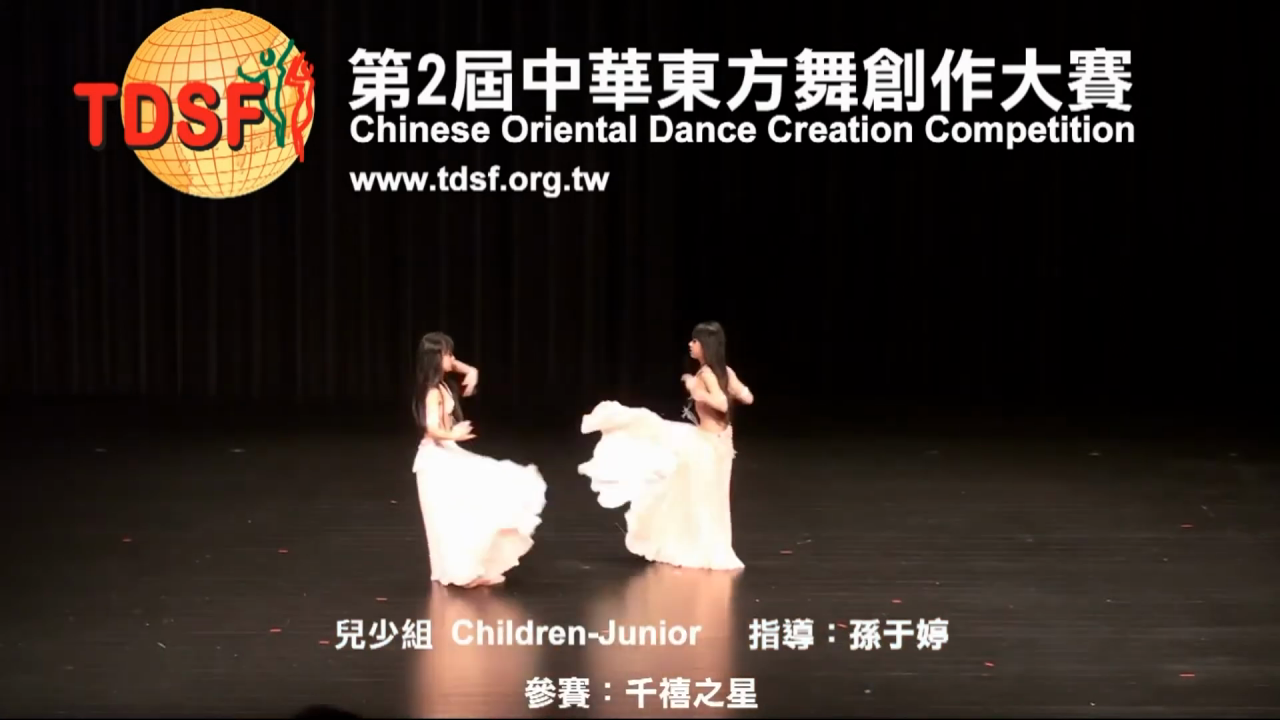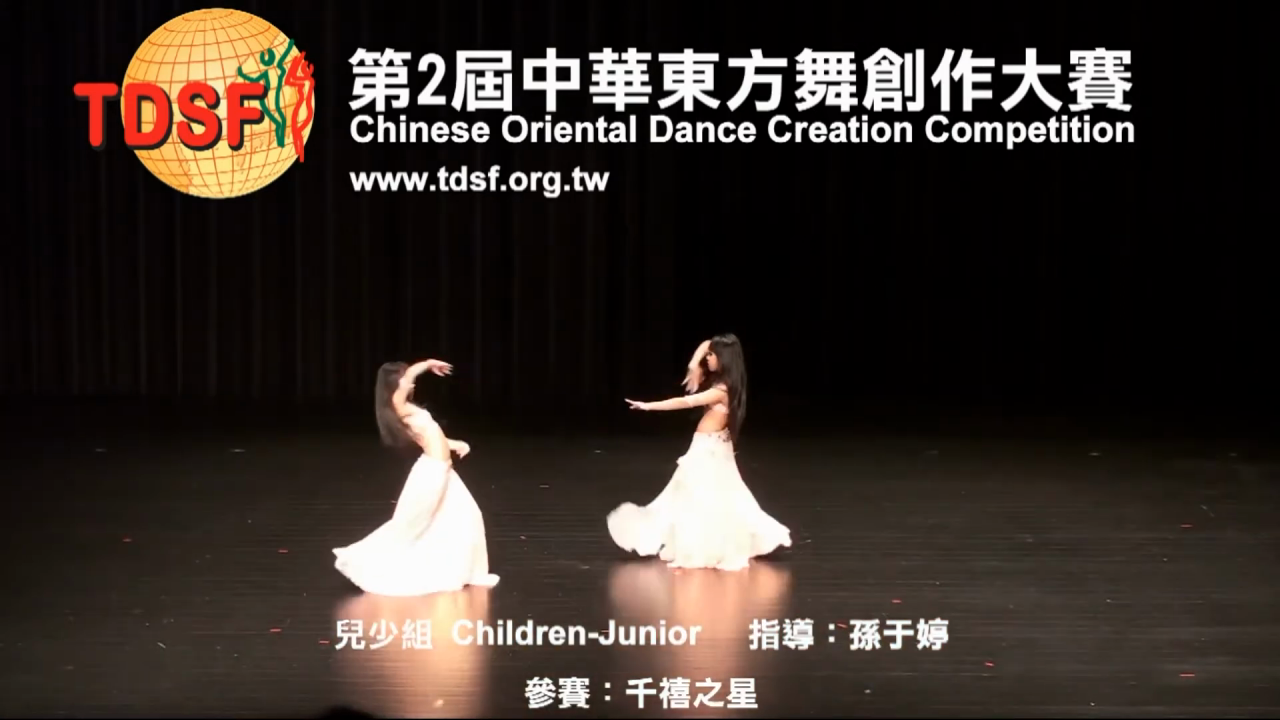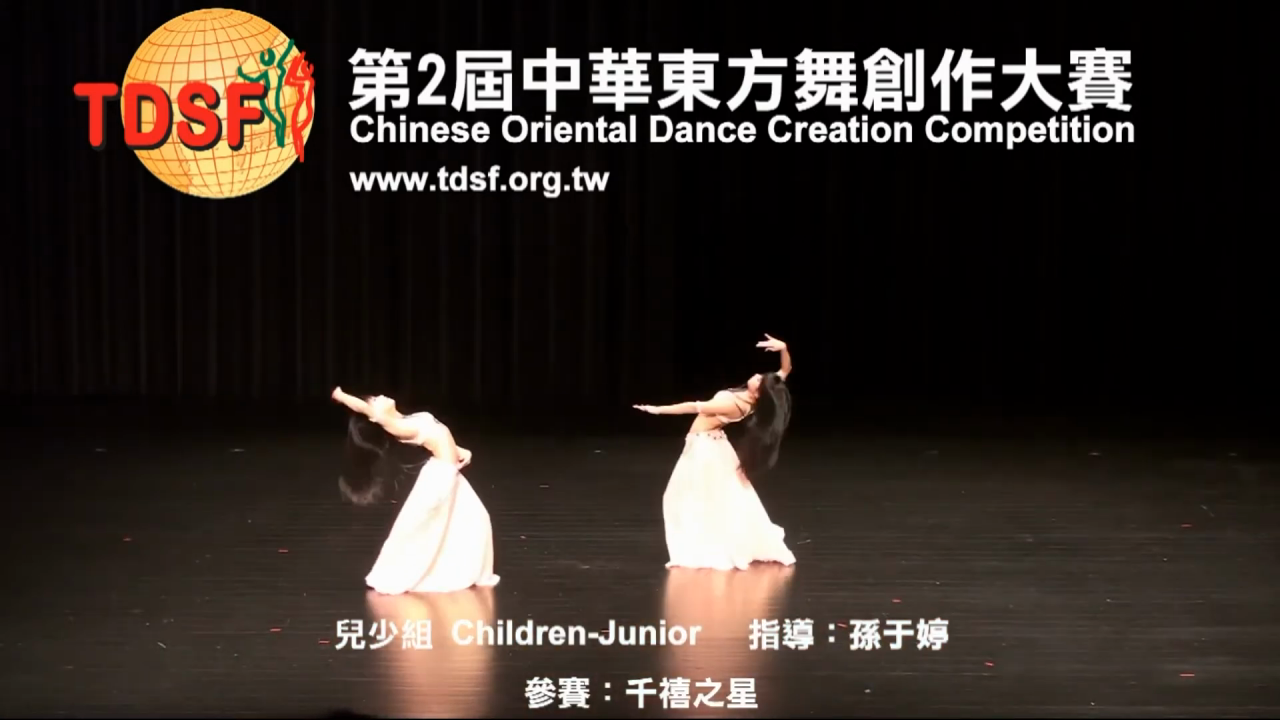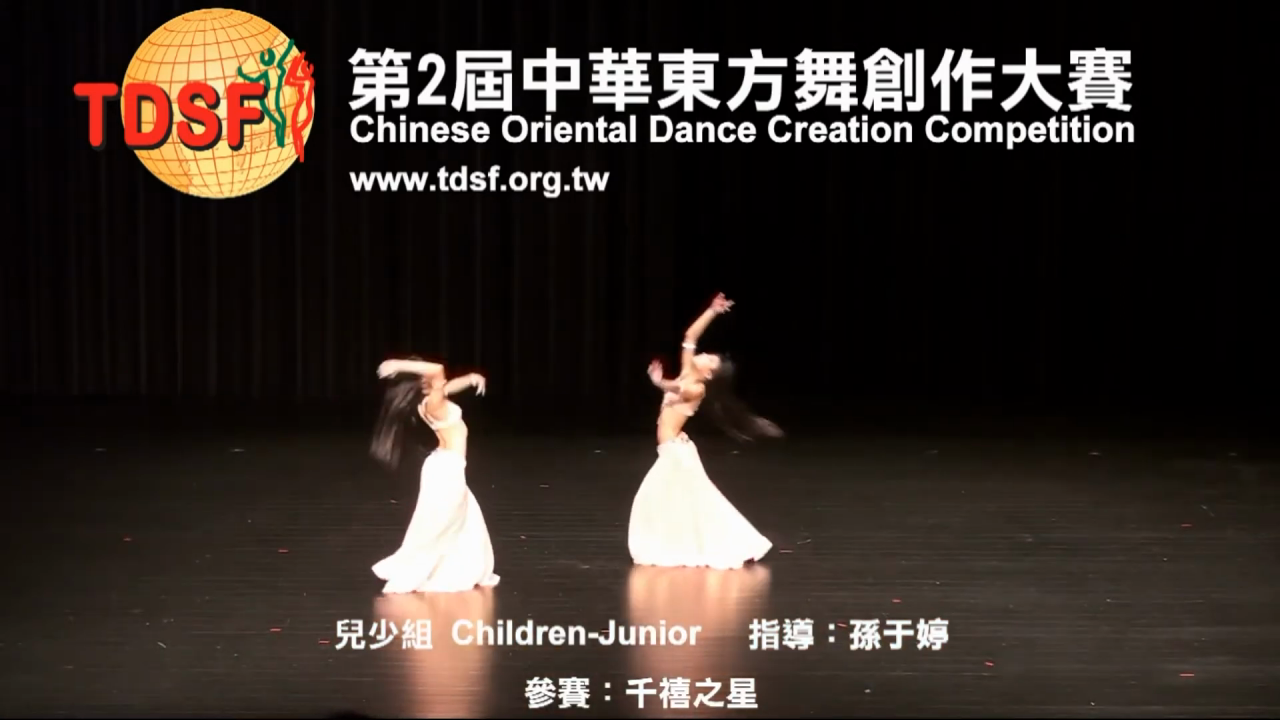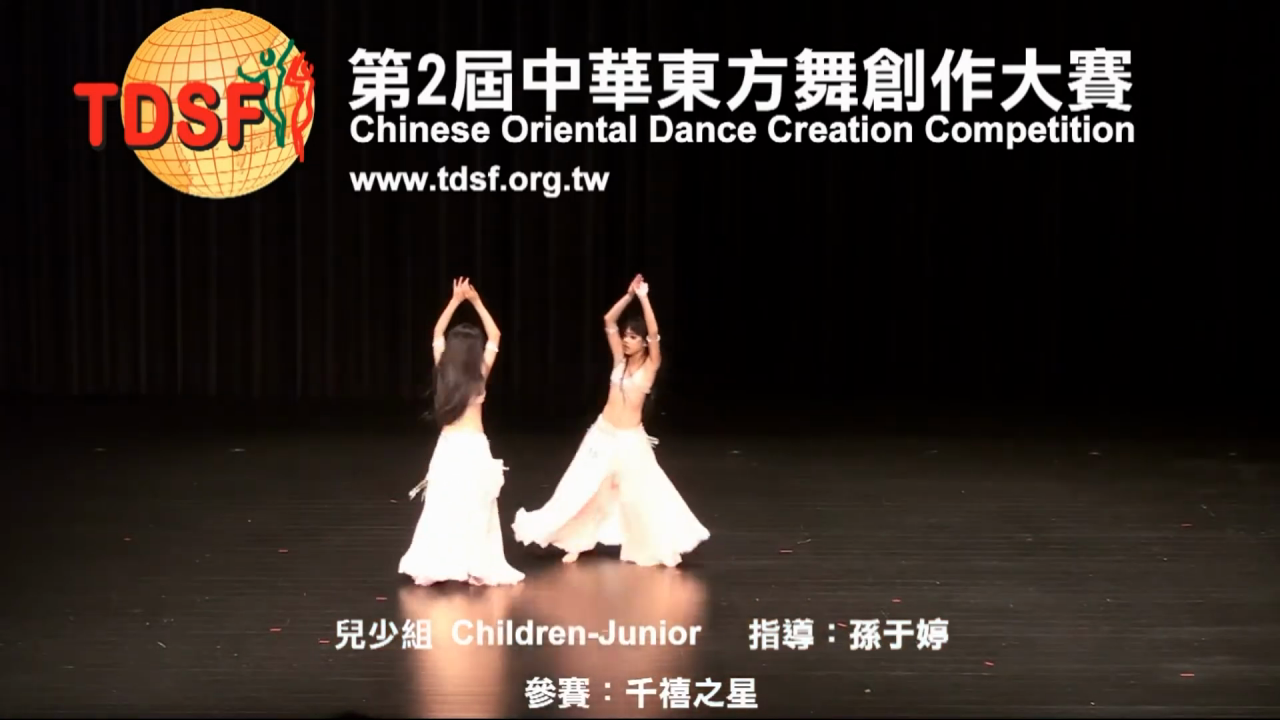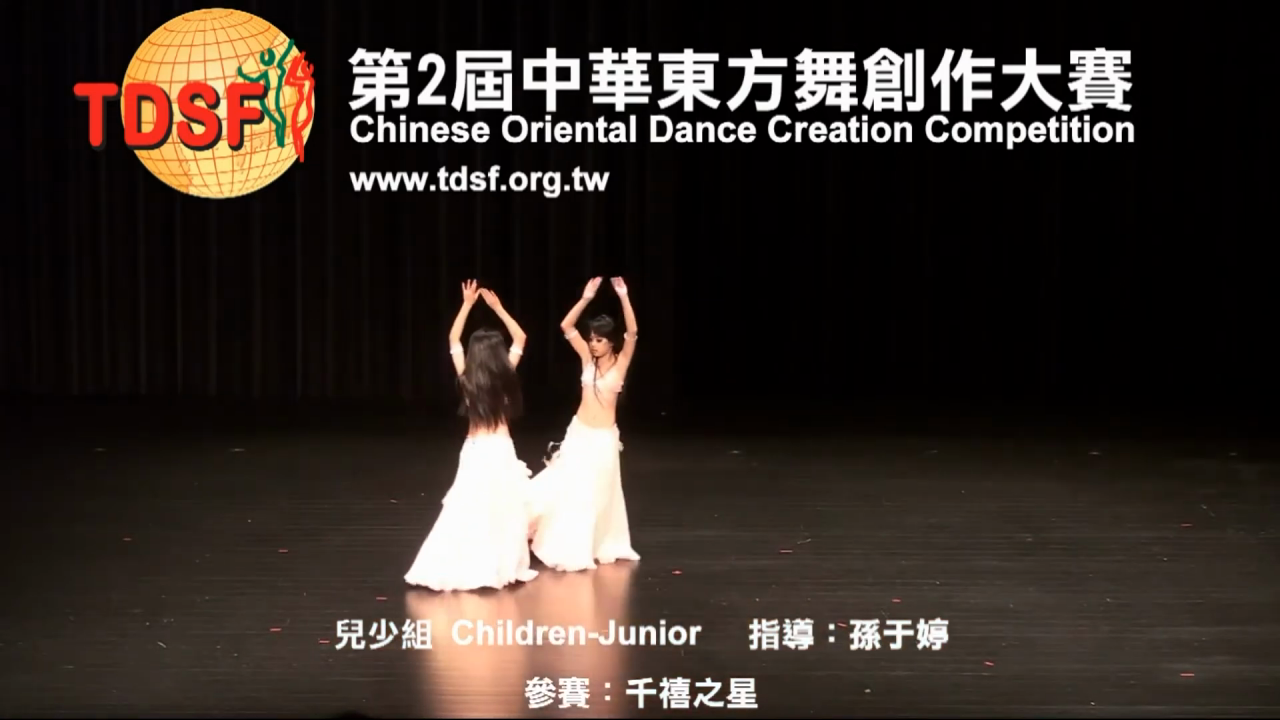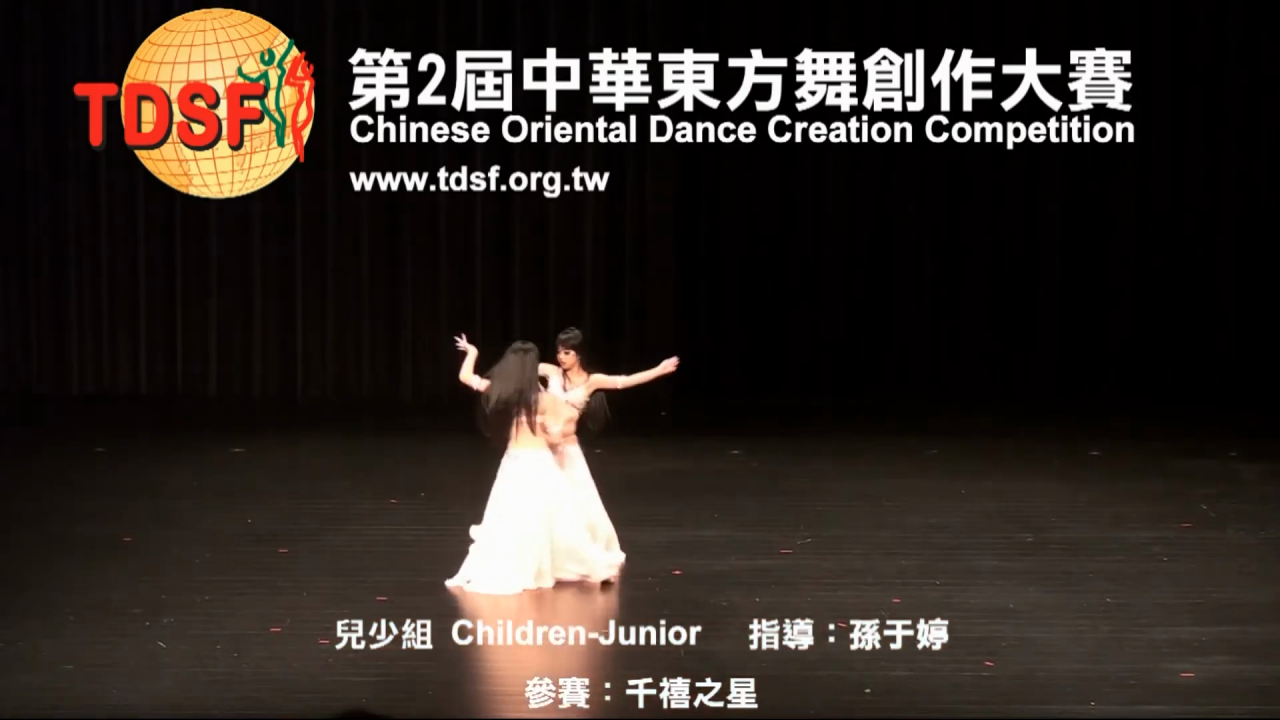
dt=0.4s
person 1, frame 1
left shoulder: (707, 374)
right shoulder: (723, 371)
left elbow: (722, 404)
right elbow: (748, 398)
left wrist: (697, 391)
left hip: (708, 442)
right hip: (709, 438)
left knee: (702, 499)
left ankle: (710, 556)
person 1, frame 2
left shoulder: (722, 390)
right shoulder: (723, 377)
left elbow: (685, 402)
right elbow: (704, 346)
left wrist: (648, 406)
right wrist: (695, 368)
left hip: (708, 447)
right hip: (712, 445)
left knee: (695, 500)
person 1, frame 3
left shoulder: (734, 405)
right shoulder: (760, 400)
left elbow: (695, 407)
right elbow: (786, 368)
left wrist: (658, 409)
right wrist: (781, 347)
left hip: (703, 448)
right hip: (715, 446)
left knee: (703, 503)
right knee: (729, 500)
person 1, frame 4
left shoulder: (697, 388)
right shoulder: (688, 371)
left elbow: (678, 390)
right elbow: (690, 335)
left wrist: (661, 382)
right wrist: (712, 312)
left hip: (675, 452)
right hip: (671, 451)
person 1, frame 5
left shoulder: (650, 366)
right shoulder: (620, 359)
left elbow: (654, 333)
right elbow: (609, 321)
left wrist: (644, 299)
right wrist: (628, 296)
left hip: (629, 439)
right hip: (603, 433)
left knee: (641, 494)
right knee: (581, 486)
left ankle: (662, 548)
right ankle: (576, 544)
person 1, frame 6
left shoulder: (621, 363)
right shoulder: (588, 359)
left elbow: (632, 332)
right elbow: (566, 327)
left wrist: (624, 297)
right wrist: (586, 298)
left hip: (604, 438)
right hip: (578, 432)
left knee: (595, 495)
right knee: (569, 488)
left ankle: (590, 550)
person 1, frame 7
left shoulder: (591, 381)
right shoulder: (553, 373)
left elbow: (626, 381)
left wrist: (659, 369)
left hip: (567, 448)
left knee: (584, 500)
left ankle: (597, 549)
person 2, frame 1
left shoulder: (439, 381)
right shoulder: (432, 391)
left elbow: (456, 364)
right elbow: (434, 430)
left wrist: (471, 371)
right wrist: (453, 434)
left hip: (446, 453)
right hip: (436, 456)
right knee: (448, 515)
right ankle: (458, 569)
person 2, frame 2
left shoulder: (407, 410)
right shoulder: (397, 405)
right elbow: (407, 376)
left wrist: (454, 444)
right wrist: (429, 363)
left hip: (441, 470)
right hip: (431, 471)
left knee: (466, 519)
right knee: (409, 525)
left ankle: (461, 573)
right ankle: (372, 571)
person 2, frame 3
left shoulder: (403, 422)
right shoulder: (394, 426)
left elbow: (438, 438)
right elbow: (363, 407)
left wrist: (458, 451)
right wrist: (342, 396)
left hip: (447, 475)
right hip: (438, 477)
left knee: (473, 520)
right knee: (416, 527)
left ankle: (468, 574)
right ankle: (391, 579)
person 2, frame 4
left shoulder: (430, 401)
right shoulder: (431, 404)
left elbow: (447, 386)
right elbow: (437, 370)
left wrist: (469, 379)
right wrist: (401, 365)
left hip: (450, 465)
right hip: (447, 467)
left knee: (467, 519)
right knee: (436, 523)
left ankle: (465, 572)
right ankle: (404, 574)
person 2, frame 5
left shoulder: (444, 371)
right shoulder: (478, 375)
left elbow: (438, 333)
right elbow: (494, 336)
left wrist: (455, 300)
right wrist: (474, 301)
left hip: (447, 445)
right hip: (472, 447)
left knee: (442, 509)
right knee: (475, 510)
left ankle: (433, 567)
right ankle: (478, 567)
person 2, frame 6
left shoulder: (466, 378)
right shoulder: (504, 375)
left elbow: (454, 339)
right elbow: (520, 339)
left wrist: (467, 304)
right wrist: (498, 307)
left hip: (475, 452)
right hip: (501, 452)
left knee: (464, 514)
right knee: (505, 515)
left ankle: (449, 572)
right ankle: (506, 568)
person 2, frame 7
left shoulder: (500, 392)
right shoulder: (542, 398)
left elbow: (465, 377)
right elbow: (556, 434)
left wrist: (472, 353)
right wrist: (572, 413)
left hip: (517, 463)
right hip: (541, 465)
left knee: (503, 523)
right knee: (560, 523)
left ankle: (487, 577)
right ankle: (593, 568)
